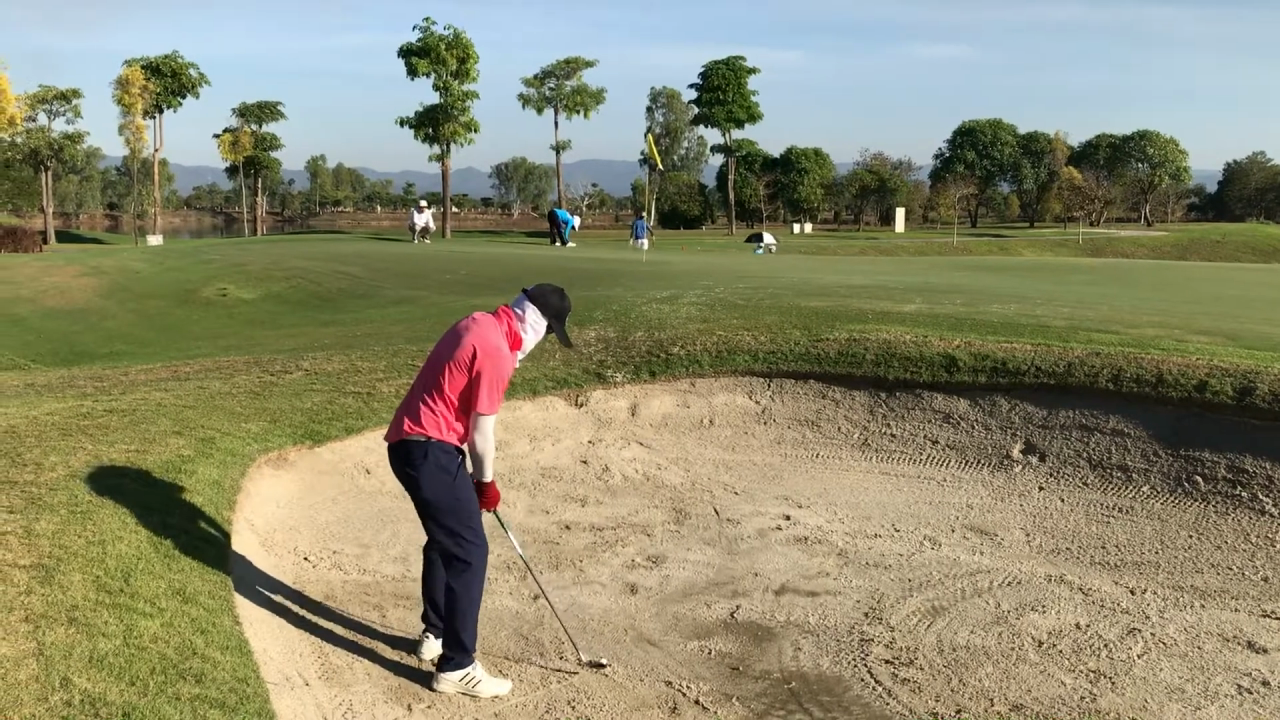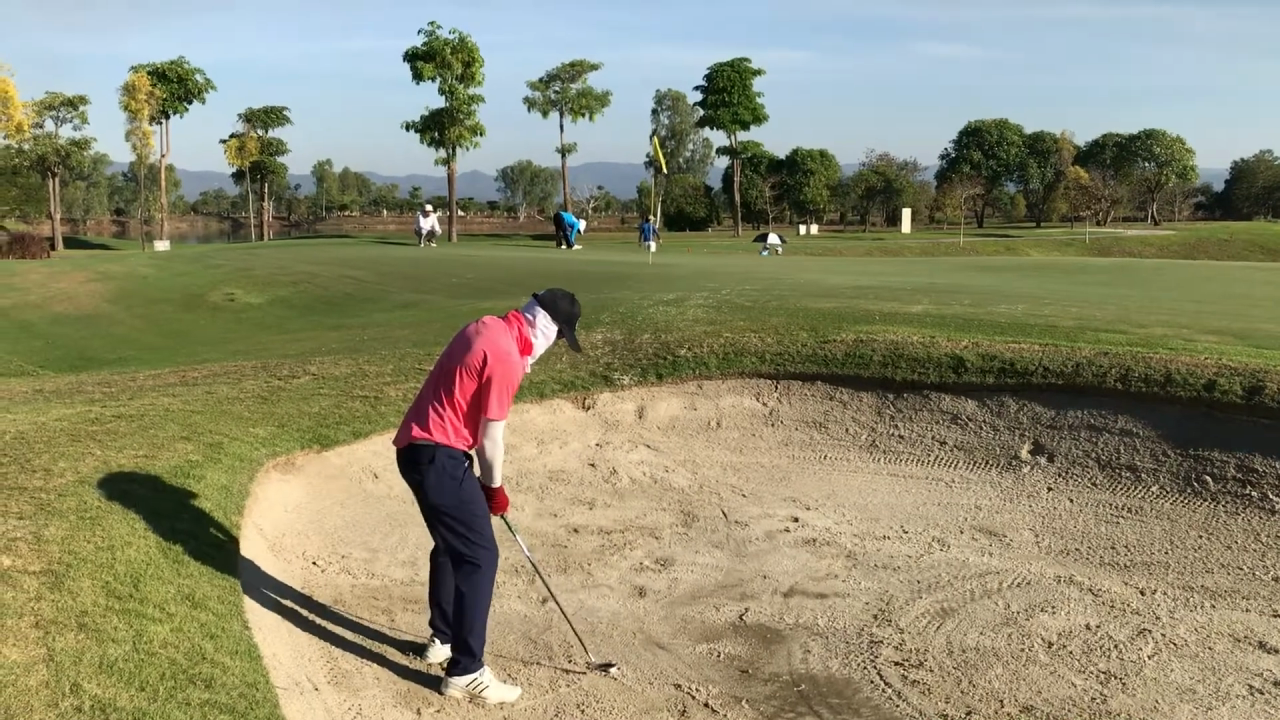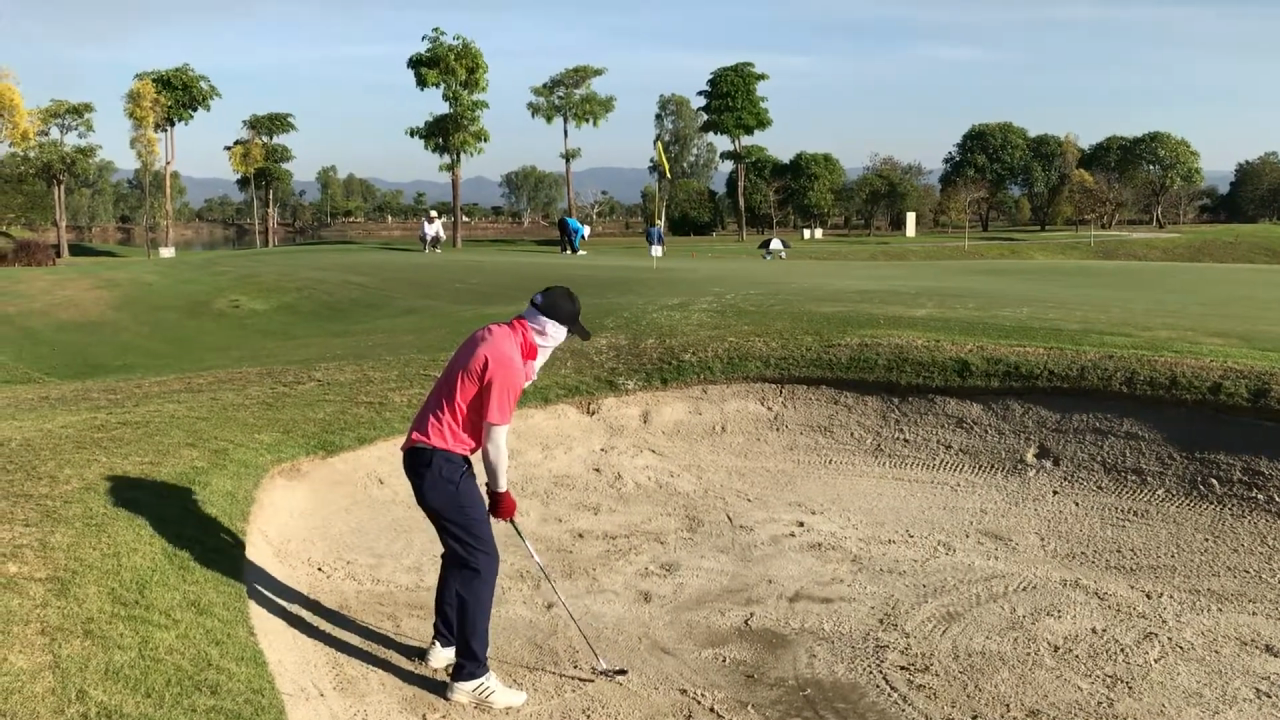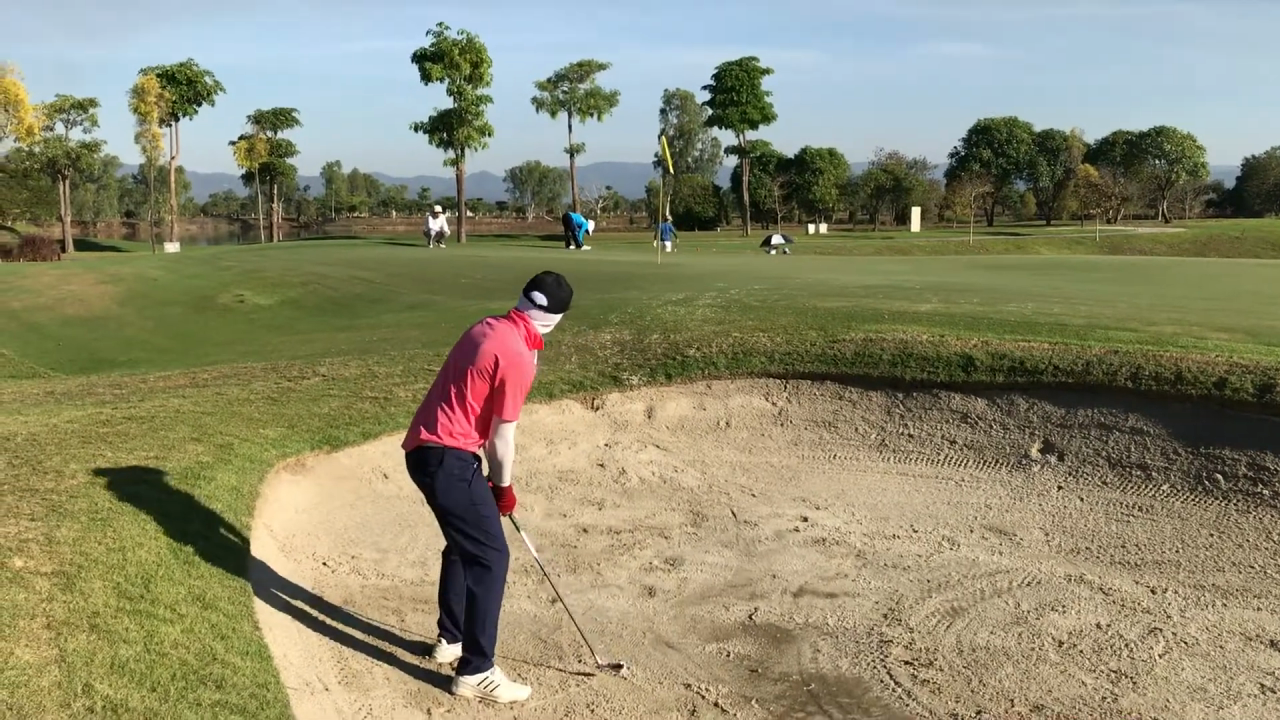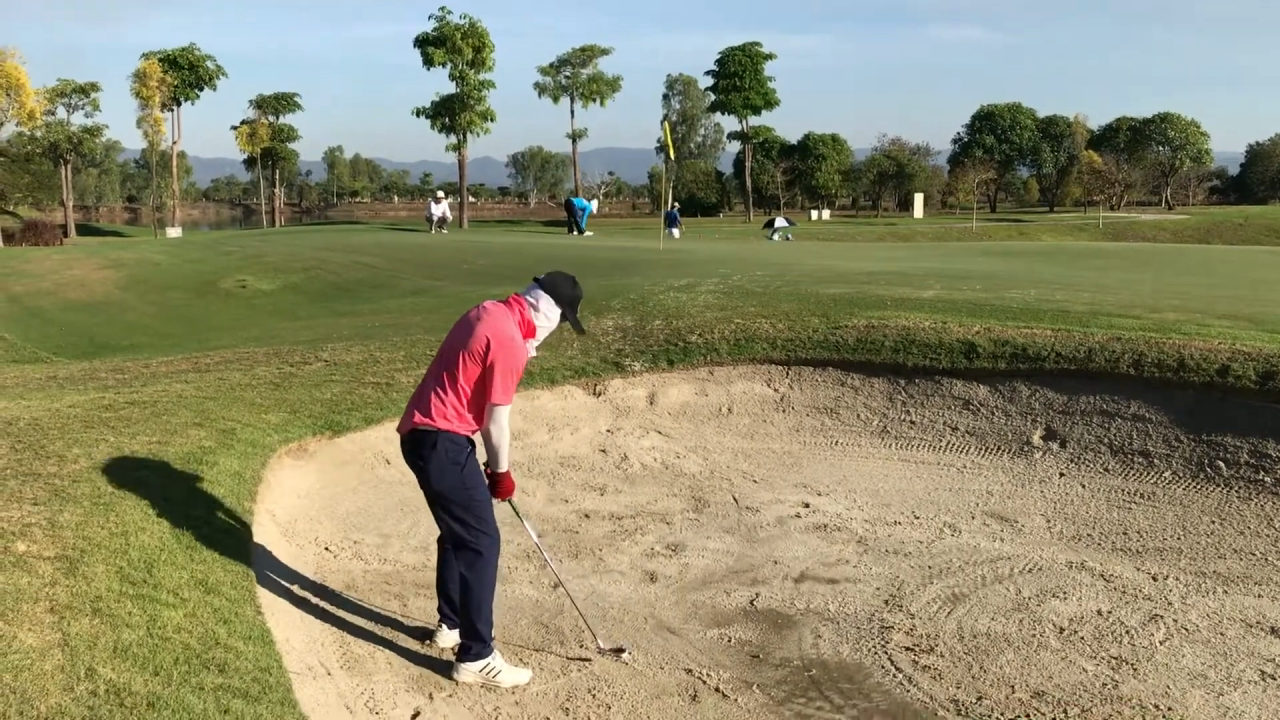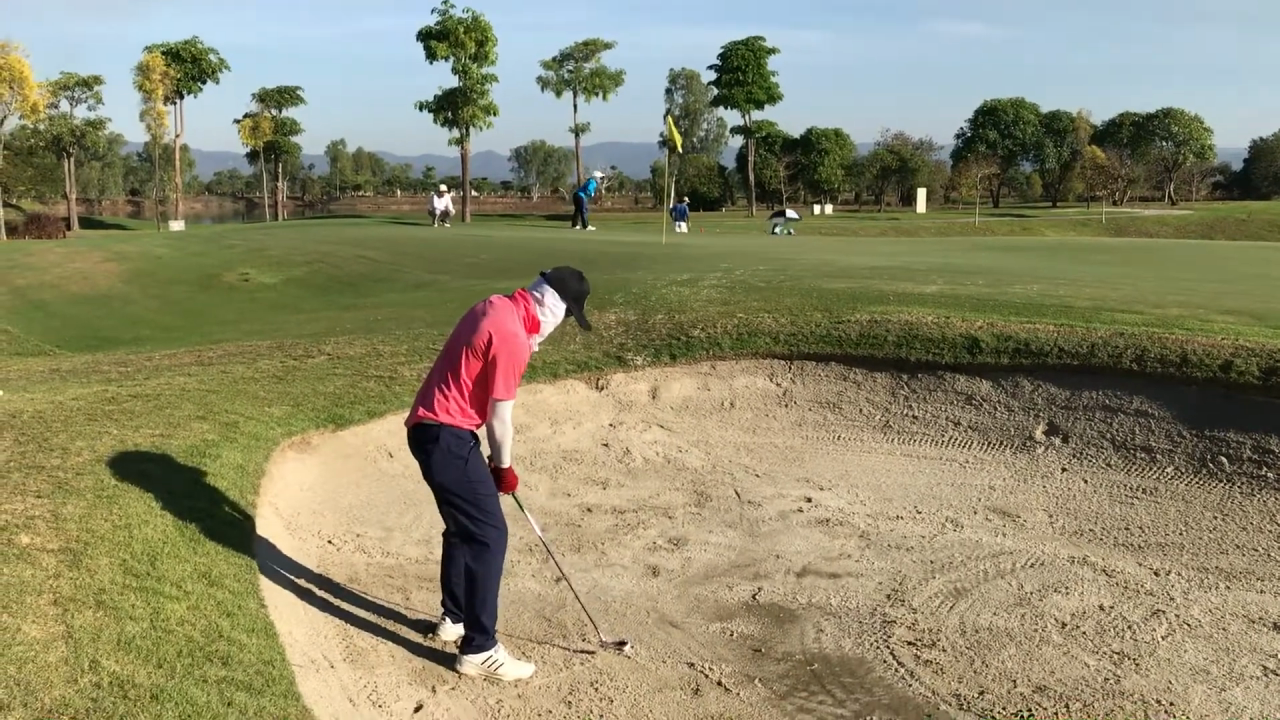
dt=0.5s
person 1, frame 1
left shoulder: (477, 322)
right shoulder: (497, 353)
right elbow: (480, 430)
left wrist: (477, 477)
right wrist: (486, 482)
left hip: (405, 443)
right hip: (431, 452)
left knee: (443, 542)
right knee: (469, 553)
left ankle: (436, 634)
right ankle: (456, 667)
person 1, frame 2
left shoulder: (487, 326)
right shoulder: (506, 358)
right elbow: (490, 435)
right wrist: (495, 488)
left hip: (416, 447)
right hip: (439, 457)
left knee: (451, 547)
right knee: (479, 557)
left ankle: (443, 639)
right ankle: (465, 672)
person 1, frame 3
left shoulder: (495, 334)
right shoulder: (508, 361)
right elbow: (494, 440)
right wrist: (501, 492)
left hip: (425, 453)
right hip: (442, 461)
left knee: (462, 552)
right knee: (480, 562)
left ankle: (445, 644)
right ankle: (469, 677)
person 1, frame 4
left shoulder: (488, 327)
right shoulder: (518, 358)
right elbow: (501, 436)
right wrist: (503, 487)
left hip: (425, 449)
right hip: (449, 459)
left knee: (463, 546)
right knee: (490, 557)
left ankle: (451, 639)
right ankle: (475, 672)
person 1, frame 5
left shoulder: (489, 311)
right shoulder: (510, 342)
right elbow: (496, 421)
right wrist: (501, 473)
left hip: (420, 433)
right hip: (443, 442)
left knee: (458, 533)
right knee: (481, 543)
left ankle: (451, 624)
right ankle: (475, 657)
person 1, frame 6
left shoulder: (495, 306)
right shoulder: (512, 337)
right elbow: (499, 416)
right wrist: (503, 468)
left hip: (428, 427)
right hip: (448, 436)
left knee: (463, 526)
right knee: (489, 535)
left ankle: (454, 618)
right ankle: (479, 649)
